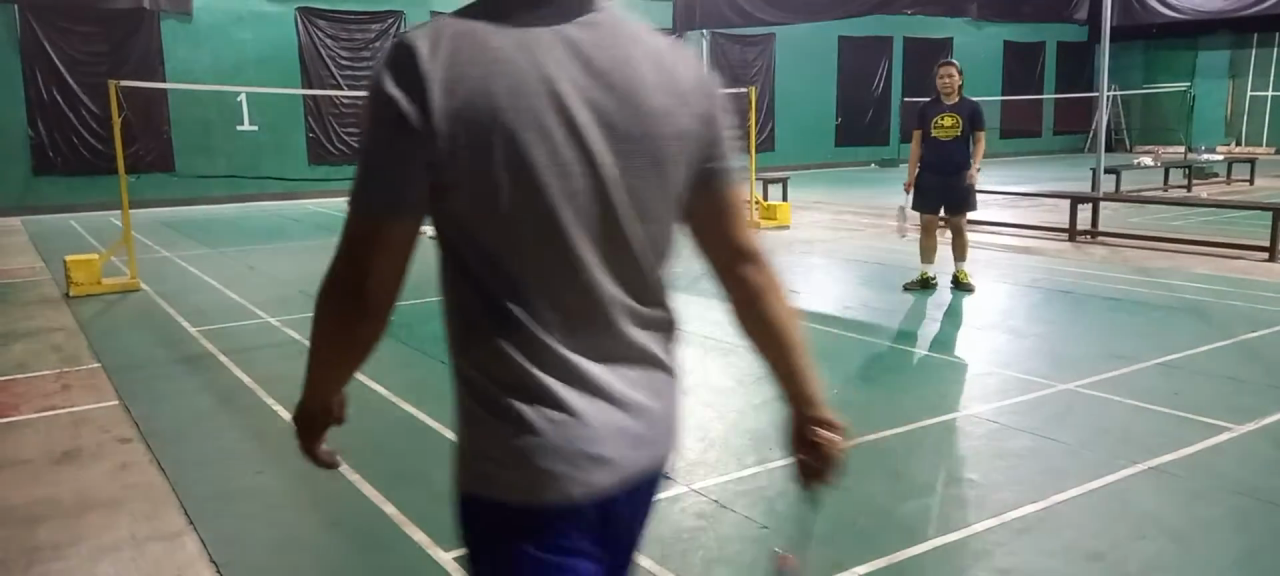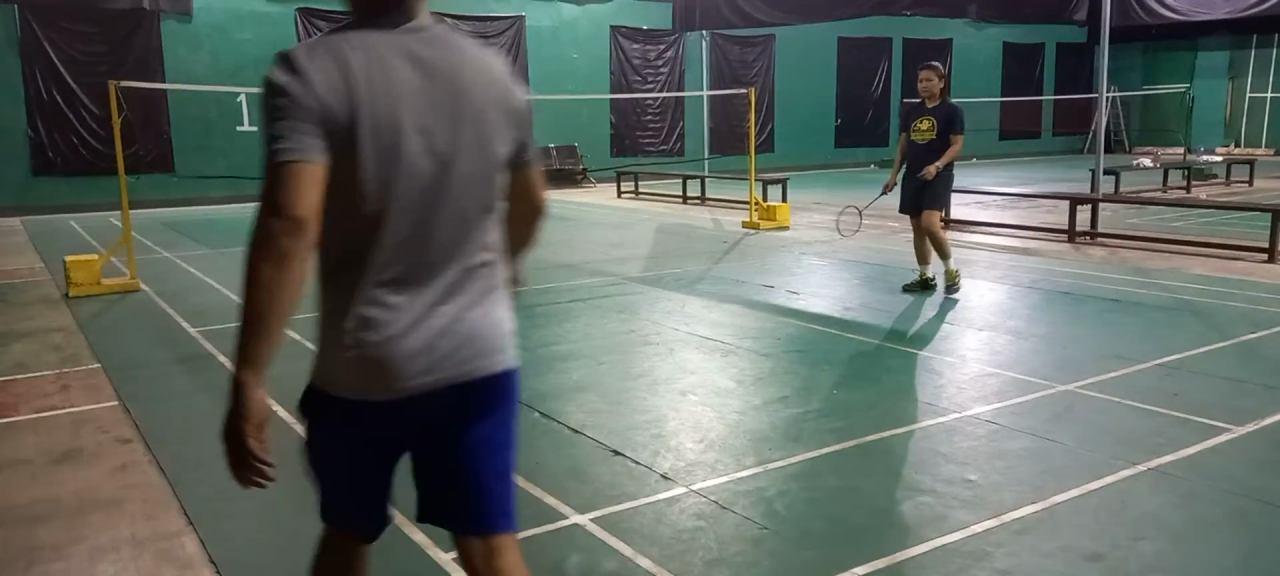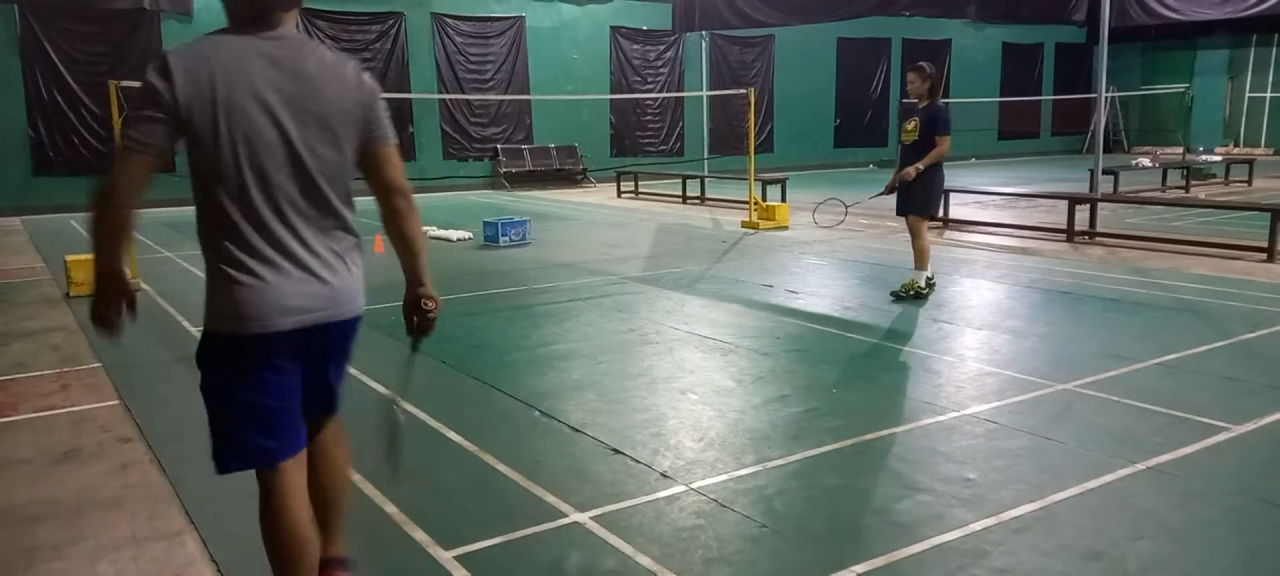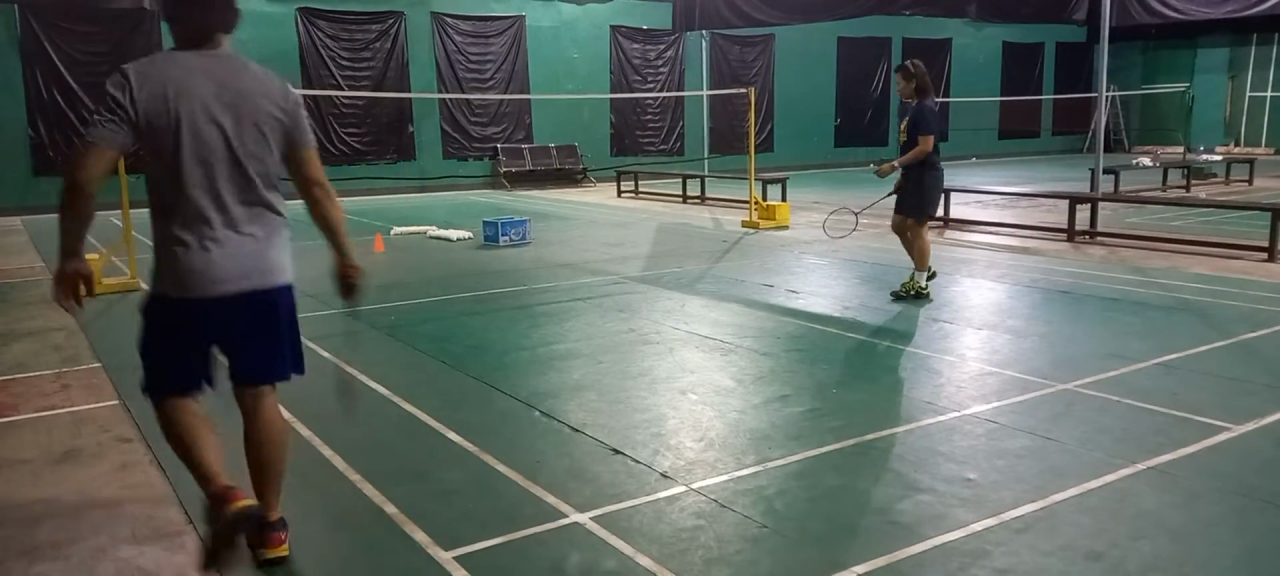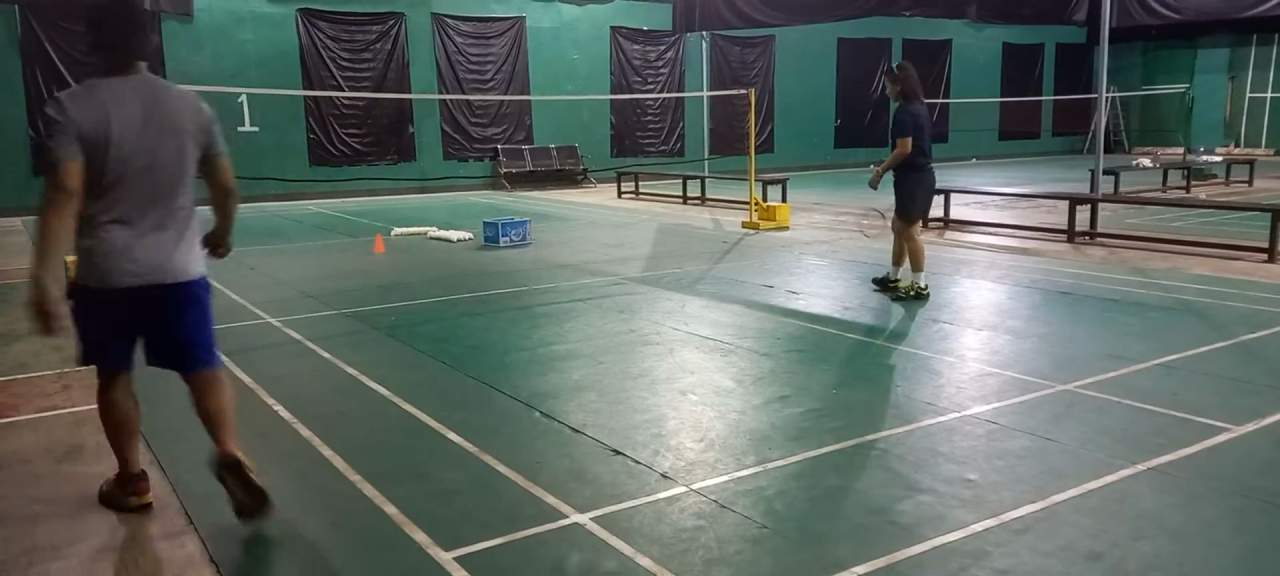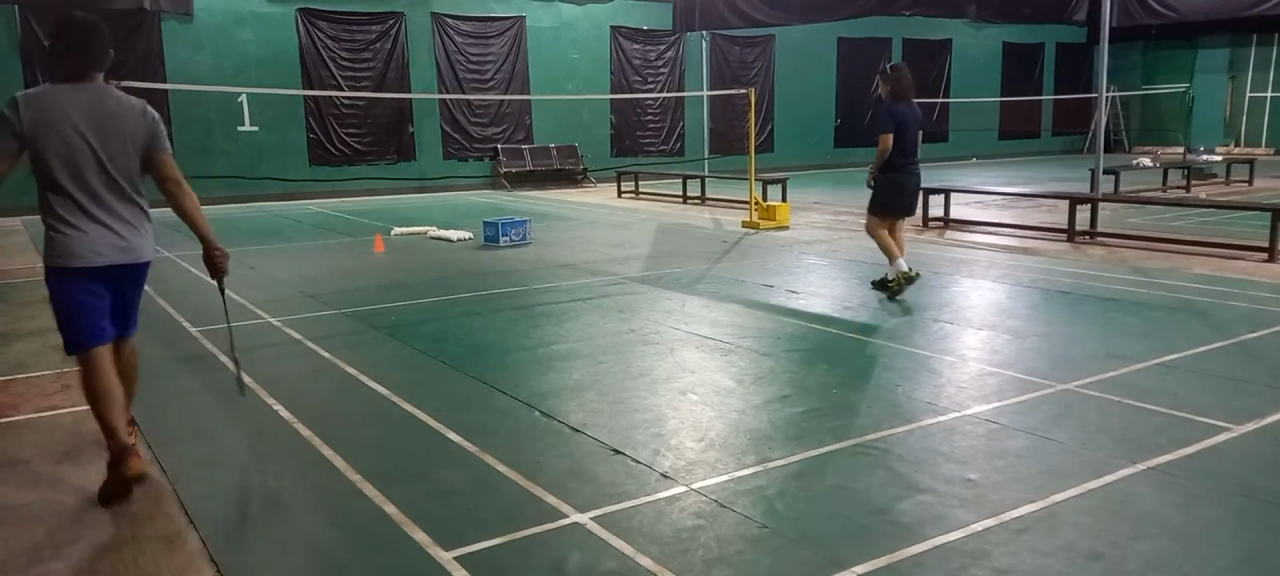
dt=0.4s
person 1, frame 1
left shoulder: (430, 62)
right shoulder: (678, 68)
left elbow: (363, 286)
right elbow: (743, 261)
left wrist: (317, 398)
right wrist: (810, 405)
left hip: (530, 460)
right hip: (642, 430)
person 1, frame 2
left shoulder: (309, 72)
right shoulder: (493, 73)
left elbow: (291, 227)
right elbow: (530, 205)
left wrist: (248, 381)
left hip: (362, 366)
right hip: (479, 356)
left knee: (348, 530)
person 1, frame 3
left shoulder: (181, 71)
right shoulder: (349, 77)
left elbow: (118, 190)
right elbow: (395, 194)
left wrist: (109, 275)
right wrist: (418, 284)
left hip: (249, 311)
right hip: (336, 300)
left knee: (281, 471)
right knee: (321, 423)
person 1, frame 4
left shoulder: (138, 82)
right shoulder: (277, 91)
left elbow: (86, 178)
right elbow: (315, 186)
left wrist: (71, 256)
right wrist: (344, 257)
left hip: (188, 280)
right hip: (267, 274)
left knee: (173, 393)
right knee: (260, 398)
left ankle: (226, 497)
right ankle: (269, 524)
person 1, frame 5
left shoulder: (73, 106)
right shoulder: (192, 106)
left elbow: (65, 194)
right elbow: (226, 189)
left wrist: (44, 278)
right wrist: (222, 232)
left hip: (107, 273)
right hip: (179, 269)
left knee: (114, 375)
right knee: (204, 369)
left ankle: (132, 479)
right ankle: (232, 456)
person 1, frame 6
right shoulder: (140, 113)
right elbow: (174, 185)
right wrist: (209, 243)
left hip: (74, 256)
right hip: (132, 251)
left knee: (96, 354)
right knee: (121, 340)
left ankle: (124, 452)
right ankle: (121, 424)
person 2, frame 1
left shoulder: (972, 108)
right shoulder: (926, 108)
left elbow: (979, 141)
right elbow: (916, 143)
left wrist: (975, 167)
right wrist: (911, 174)
left hip: (958, 176)
right hip: (929, 176)
left knee: (958, 225)
right knee: (927, 225)
left ankle: (960, 273)
right ankle: (927, 275)
person 2, frame 2
left shoulder: (952, 111)
right shoulder: (910, 111)
left elbow: (956, 145)
right elbow: (903, 146)
left wrist: (937, 166)
right wrist: (893, 175)
left hip: (938, 176)
right hip: (913, 177)
left knee: (930, 224)
right knee: (917, 227)
left ankle: (950, 269)
right ankle: (926, 276)
person 2, frame 3
left shoulder: (938, 111)
right shoulder: (909, 111)
left elbow: (943, 147)
left wrist: (918, 167)
right wrist: (895, 176)
left hip: (927, 178)
right hip: (908, 178)
left knee: (918, 227)
right knee: (914, 229)
left ankle: (919, 284)
right ankle: (926, 276)
person 2, frame 4
left shoulder: (925, 109)
right shoulder: (915, 108)
left elbow: (925, 147)
left wrist: (895, 165)
right wrist: (902, 176)
left hip: (925, 177)
right hip: (913, 177)
left knee: (917, 228)
right knee: (899, 226)
left ankle: (920, 285)
right ankle: (923, 270)
person 2, frame 5
left shoulder: (904, 112)
right shoulder: (919, 108)
left elbow: (904, 149)
left wrist: (880, 171)
left hip: (913, 178)
right hip: (918, 176)
left knee: (909, 230)
right knee: (899, 228)
left ankle: (919, 286)
right ankle: (893, 277)
person 2, frame 6
left shoulder: (887, 110)
right shoulder: (914, 109)
left elbow: (885, 147)
right elbow: (917, 143)
left wrist: (873, 170)
left hip: (893, 177)
right hip: (911, 175)
left knee: (875, 227)
right knee: (895, 227)
left ankle: (904, 271)
right ankle: (893, 277)
